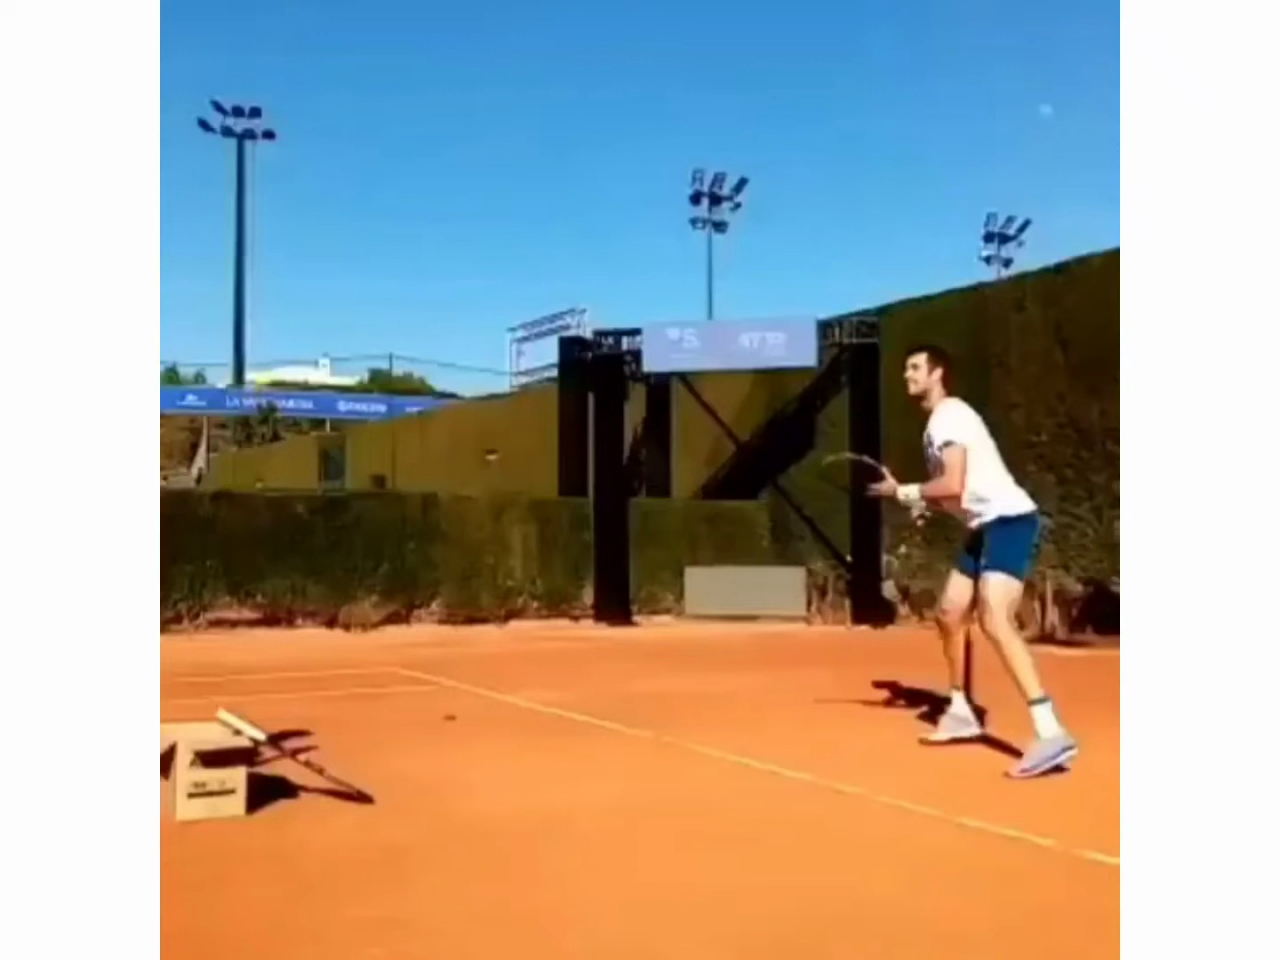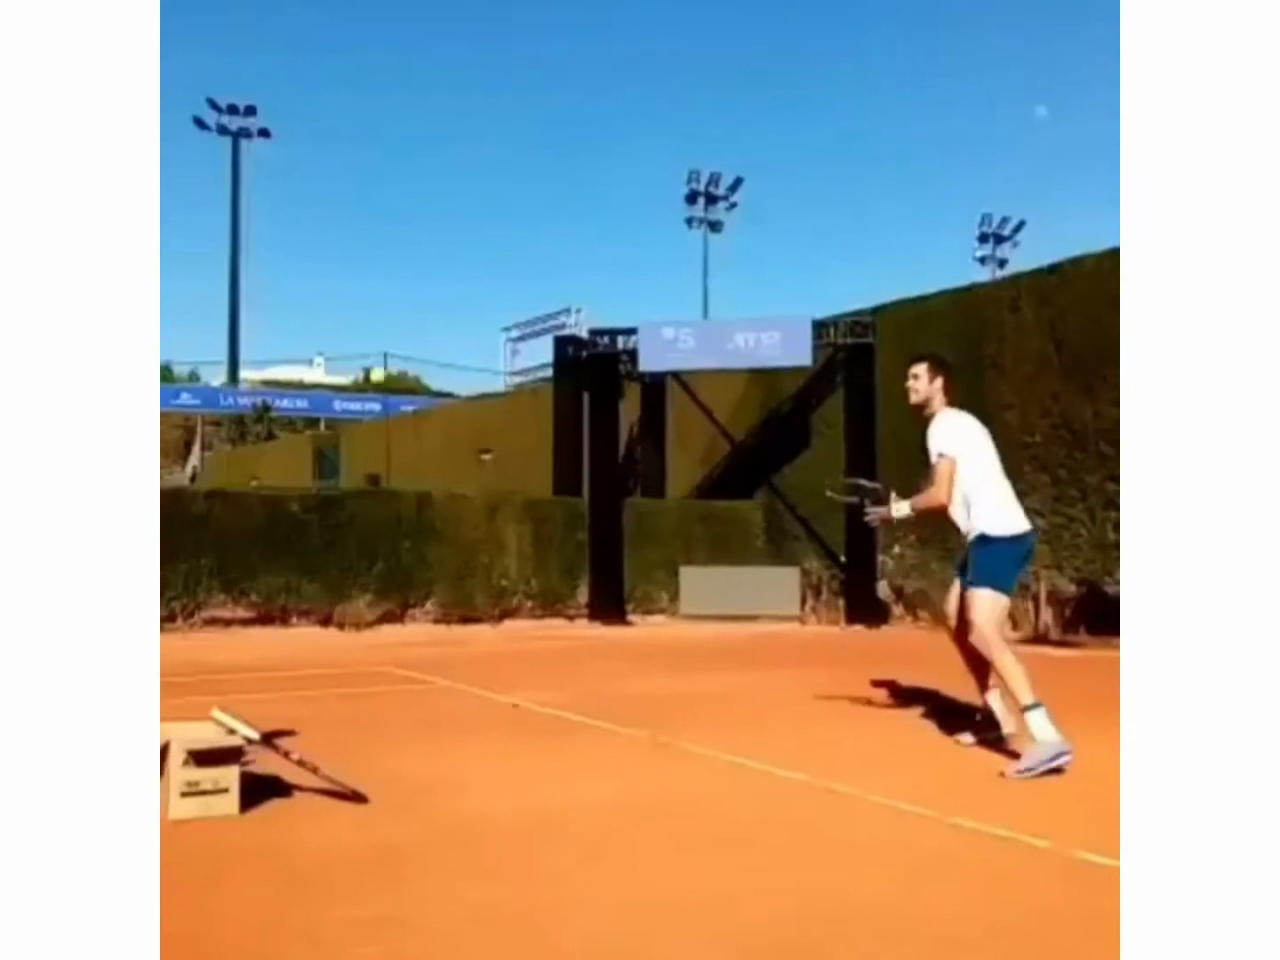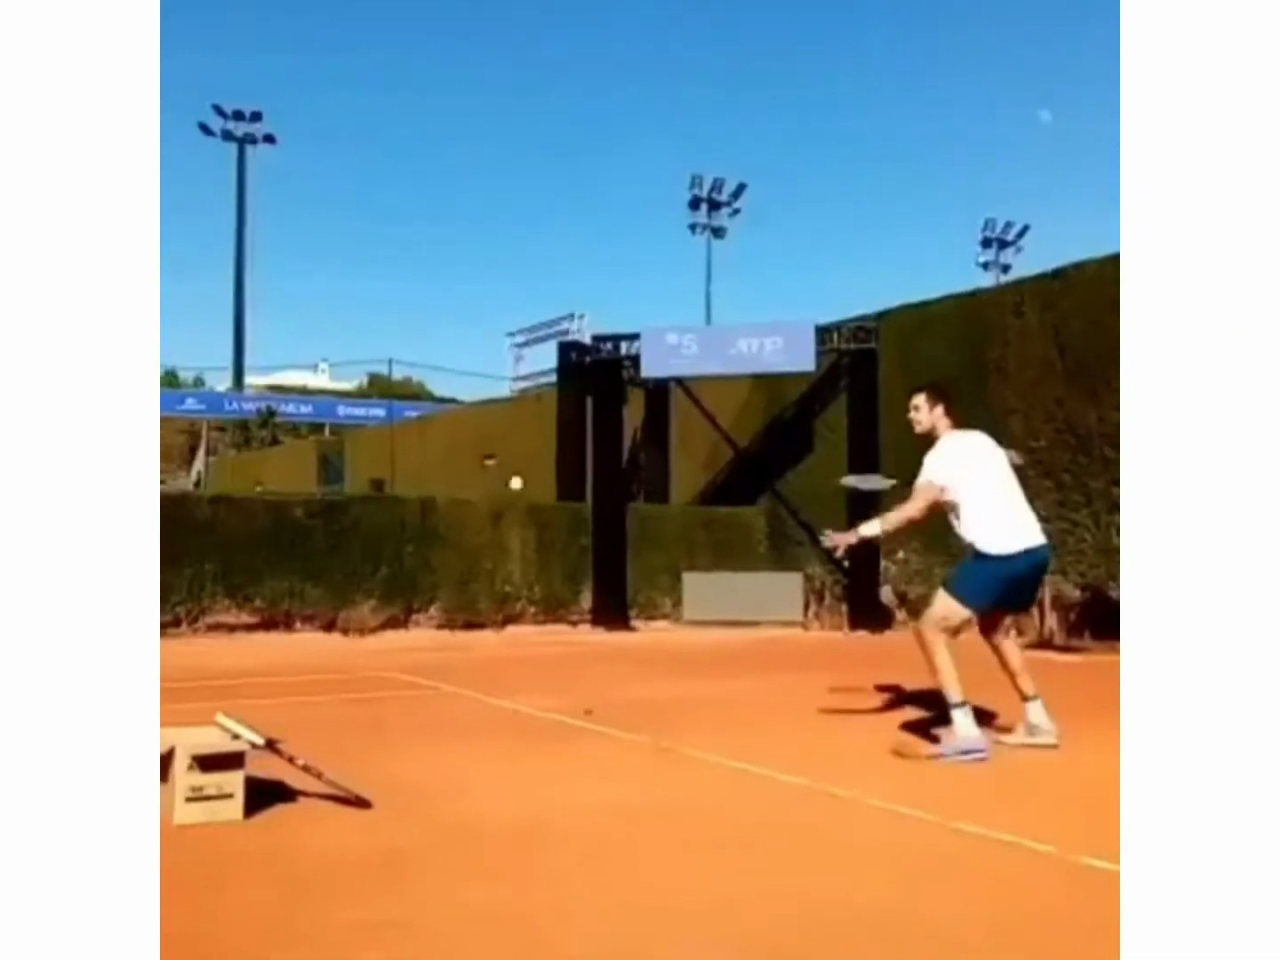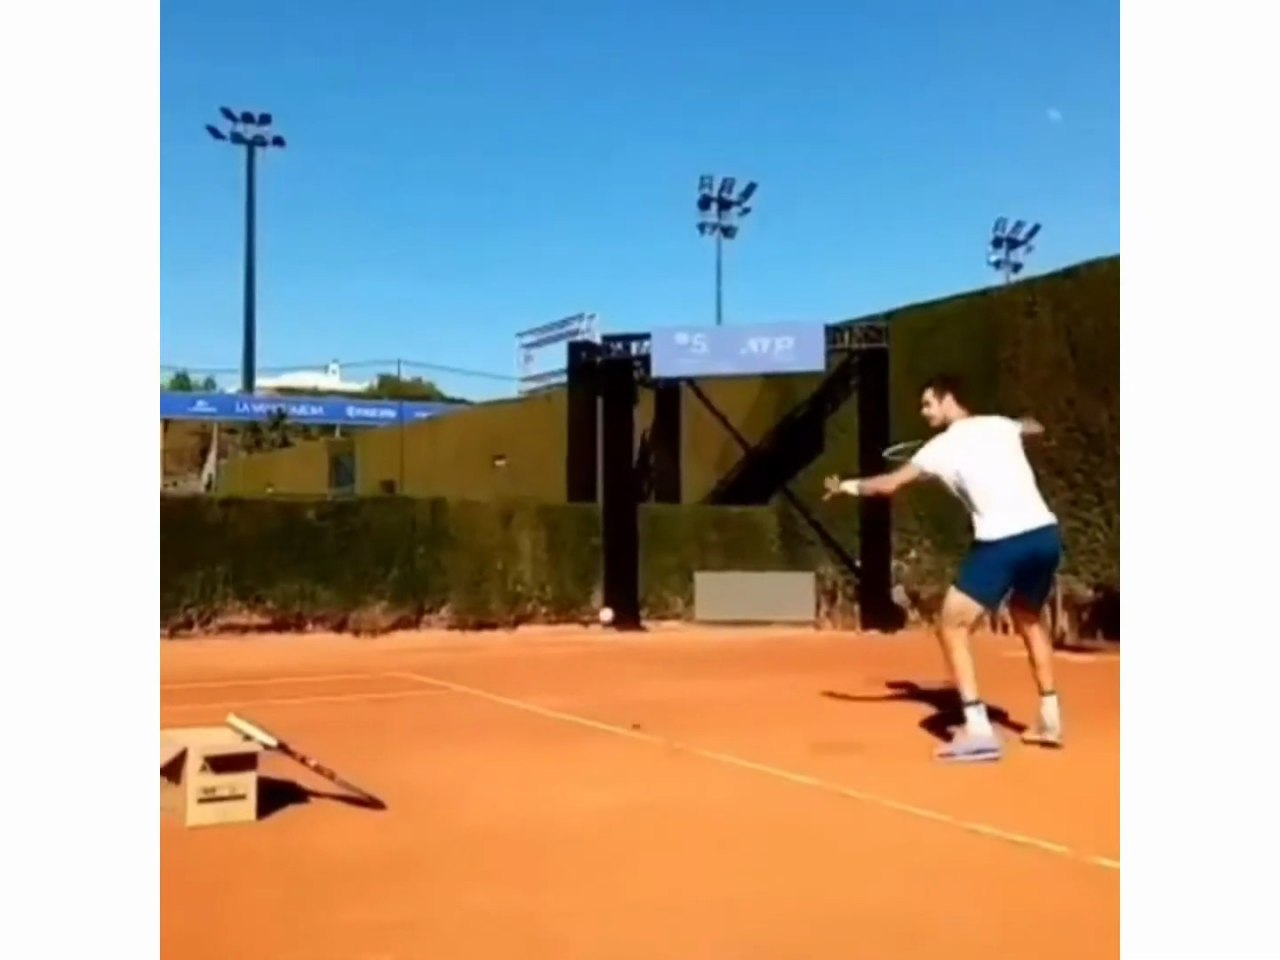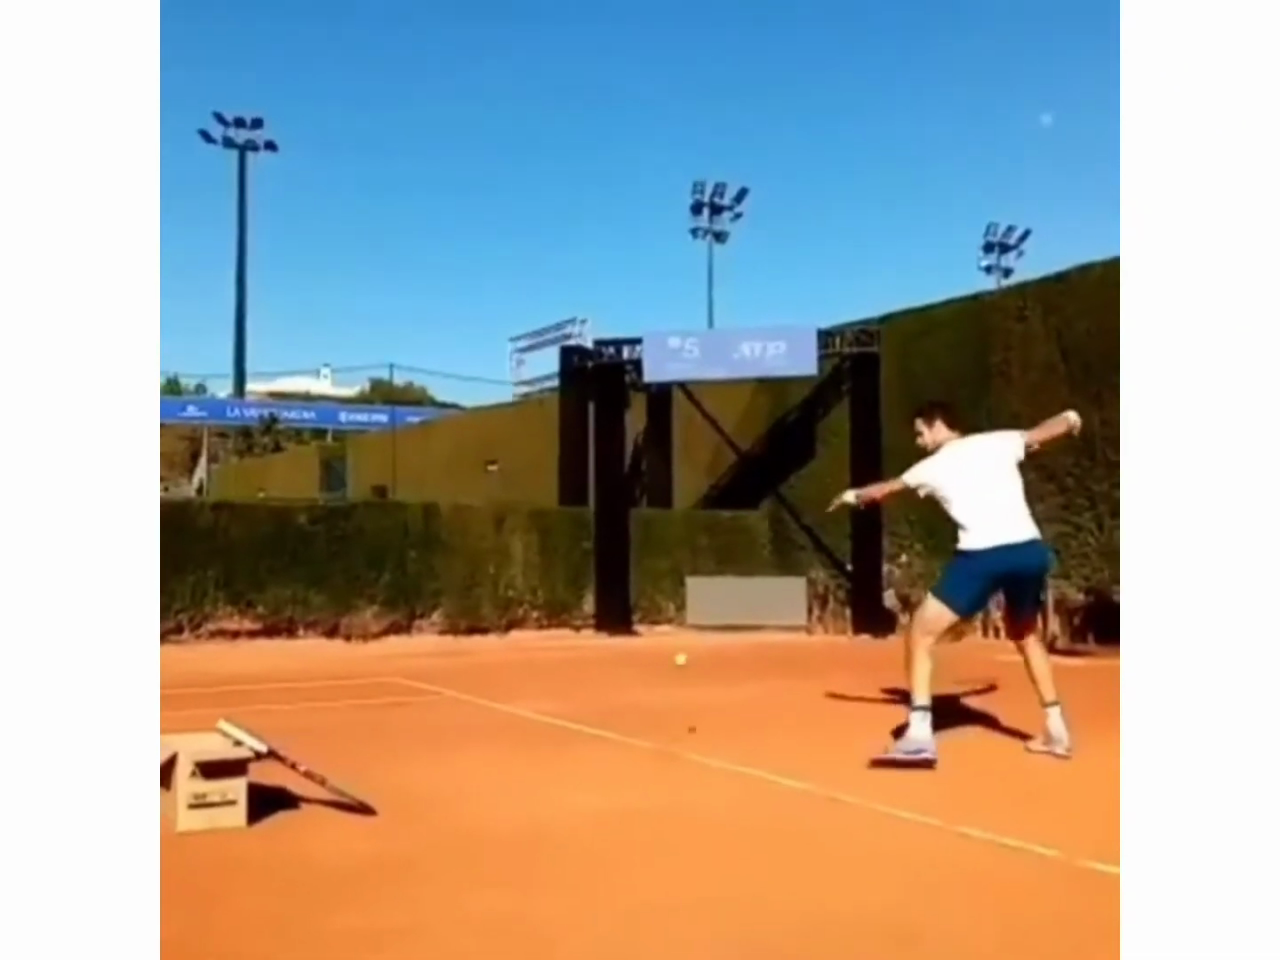
dt=0.5s
person 1, frame 1
left shoulder: (950, 415)
right shoulder: (936, 424)
left elbow: (952, 485)
left wrist: (902, 492)
right wrist: (924, 503)
left hip: (1009, 520)
right hip: (986, 526)
left knee: (995, 620)
right knee: (950, 614)
left ankle: (1051, 733)
right ankle: (961, 713)
person 1, frame 2
left shoulder: (943, 426)
right shoulder: (962, 422)
left elbow: (940, 493)
left wrist: (898, 510)
right wrist: (912, 505)
left hip: (998, 538)
right hip: (1007, 534)
left knee: (985, 638)
right knee: (956, 618)
left ankle: (1047, 739)
right ankle: (996, 716)
person 1, frame 3
left shoulder: (942, 454)
right shoulder: (980, 440)
left elbow: (913, 509)
left wrist: (857, 533)
left hip: (998, 556)
right hip: (1035, 550)
left knee: (930, 631)
right knee: (996, 630)
left ankle: (966, 733)
right ankle: (1038, 723)
person 1, frame 4
left shoulder: (942, 447)
right shoulder: (1000, 426)
left elbow: (888, 484)
right elbow: (1035, 426)
left wrist: (845, 486)
left hip: (1003, 542)
right hip: (1046, 534)
left knee: (952, 630)
right knee: (1028, 621)
left ankle: (980, 732)
right ankle: (1049, 717)
person 1, frame 5
left shoulder: (933, 466)
right shoulder: (998, 442)
left elbow: (882, 490)
right elbow: (1053, 429)
left wrist: (851, 496)
right wrist: (1070, 418)
left hip: (983, 555)
right hip: (1031, 550)
left knee: (920, 636)
right knee: (1024, 633)
left ankle: (918, 735)
right ankle: (1056, 729)
